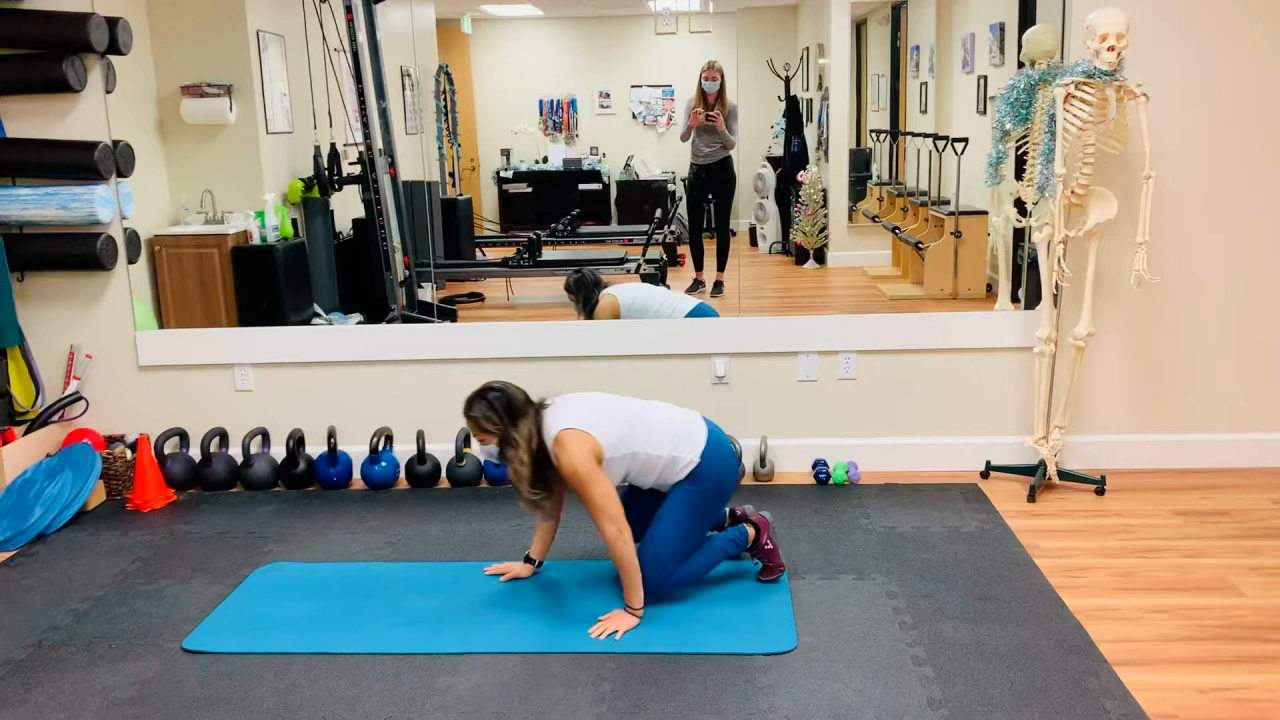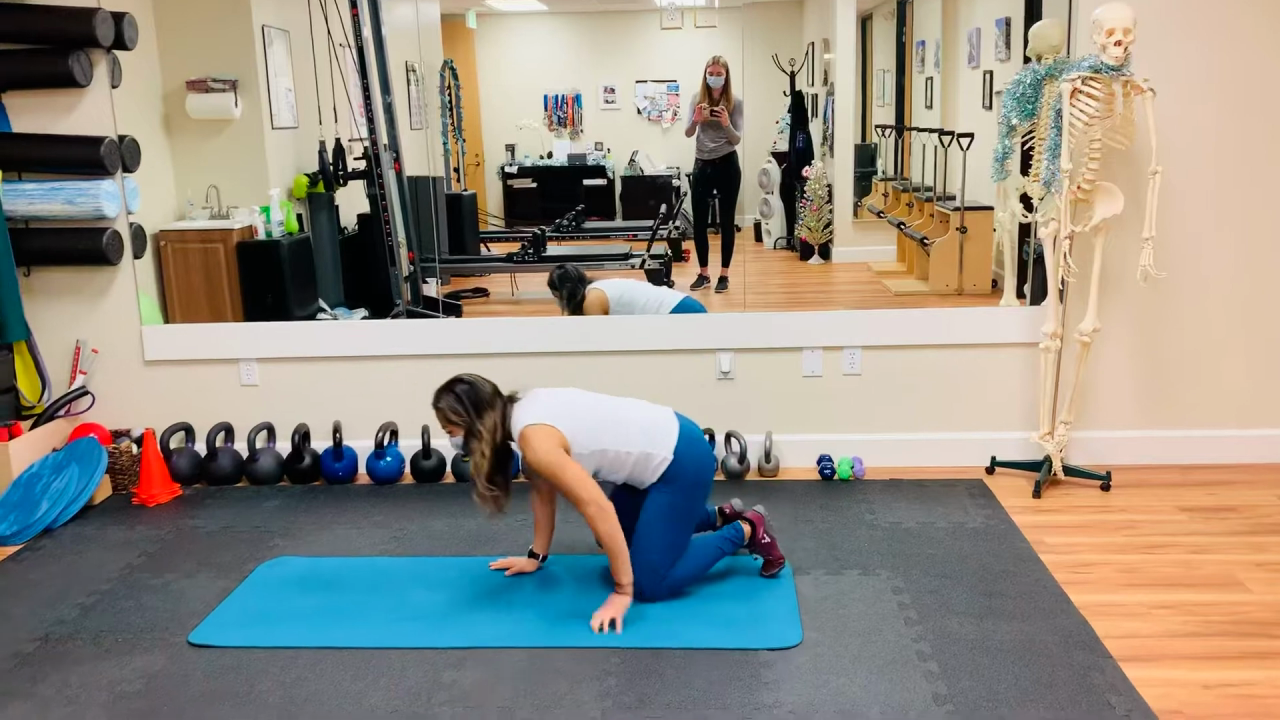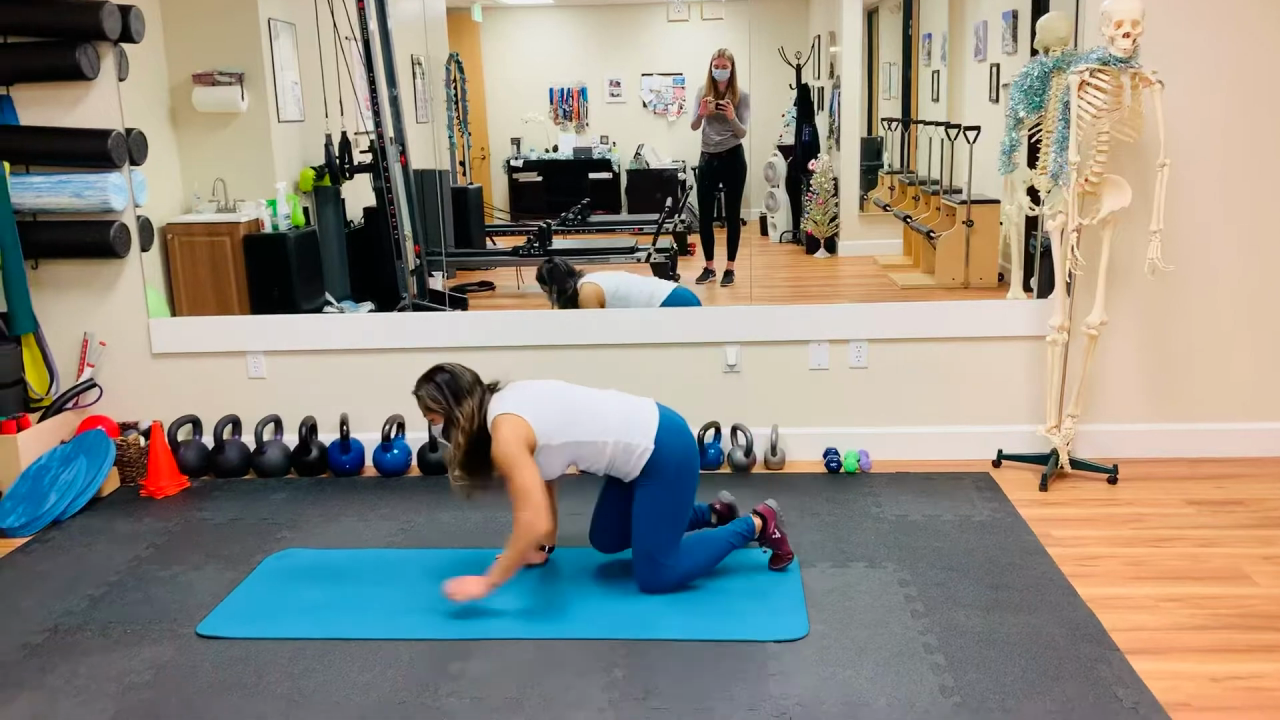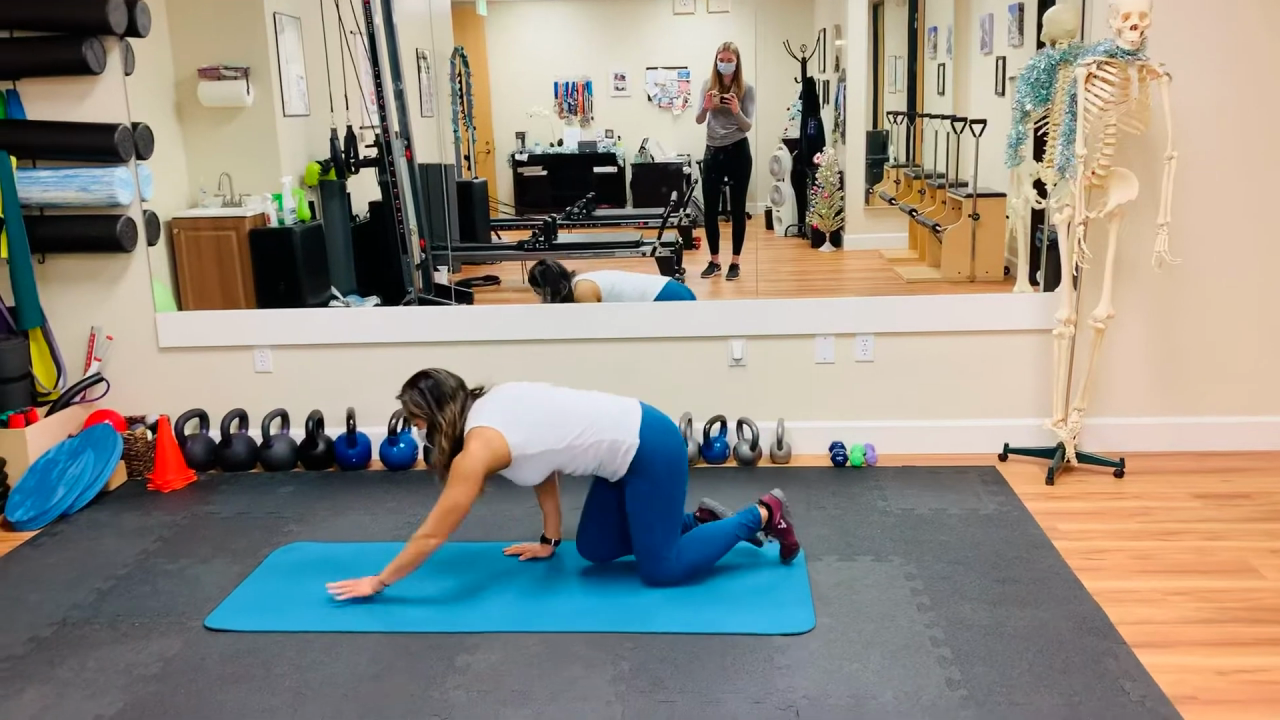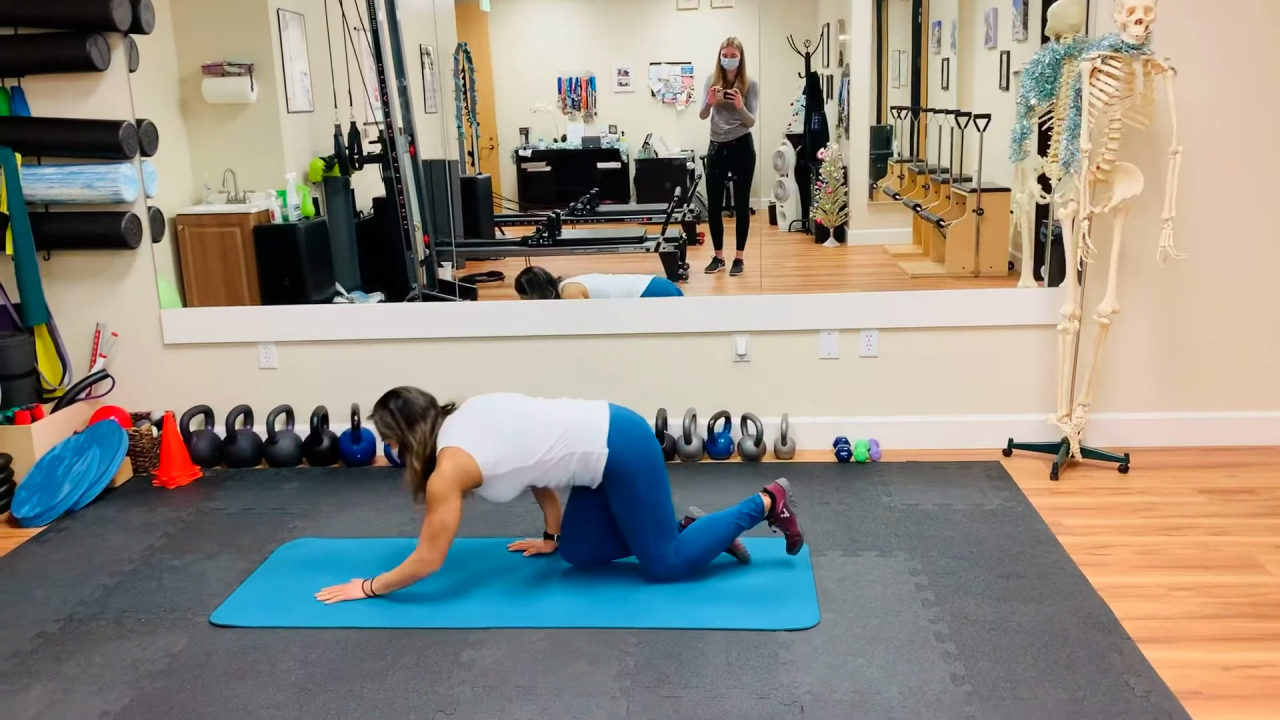
dt=0.2s
person 1, frame 1
left shoulder: (569, 447)
right shoulder: (546, 420)
left elbow: (615, 529)
right elbow: (553, 498)
left wrist: (632, 609)
right wrist: (531, 561)
left hip: (707, 463)
right hip: (683, 448)
left knee: (655, 577)
right knee: (635, 534)
left ankle: (749, 534)
right ankle: (728, 518)
person 1, frame 2
left shoulder: (536, 441)
right shoulder: (521, 412)
left elbow: (600, 510)
right elbow: (544, 491)
left wrist: (622, 593)
right wrist: (536, 556)
left hip: (682, 460)
right hip: (663, 441)
left knee: (651, 583)
right knee: (618, 537)
left ankle: (748, 530)
right ankle: (720, 517)
person 1, frame 3
left shoulder: (504, 434)
right shoulder: (508, 404)
left elbow: (535, 527)
right elbow: (545, 475)
left wrist: (488, 582)
right wrist: (546, 550)
left hip: (665, 452)
right hip: (650, 435)
left knee: (658, 577)
right knee: (606, 540)
left ankle: (757, 524)
right ankle: (713, 513)
person 1, frame 4
left shoulder: (479, 446)
right shoulder: (492, 403)
left elbow: (432, 535)
left wrist: (377, 582)
right wrist: (549, 541)
left hip: (651, 448)
right hip: (633, 431)
left knee: (661, 569)
right knee: (594, 548)
left ankle: (762, 514)
right ankle: (697, 519)
person 1, frame 5
left shoulder: (450, 467)
right shoulder: (467, 414)
left elbow: (428, 559)
left wrist: (366, 586)
right wrist: (552, 537)
left hip: (623, 450)
right hip: (608, 428)
left knee: (665, 563)
right knee: (578, 552)
left ankle: (767, 503)
right ankle: (681, 523)
person 2, frame 1
left shoulder: (730, 107)
right shoulder: (693, 104)
left elbow: (732, 145)
right elbow: (683, 138)
left wrist: (722, 129)
right wrist: (691, 125)
left hip: (722, 170)
right hip: (697, 170)
left knee: (721, 226)
right knee: (694, 226)
left ankle: (719, 279)
right ankle: (699, 278)
person 2, frame 2
left shoulder: (735, 102)
right shoulder: (697, 99)
left elbow: (737, 139)
right elbow: (688, 133)
left wrist: (726, 124)
right wrist: (696, 120)
left hip: (727, 165)
right hip: (702, 165)
left knee: (726, 221)
right knee: (699, 222)
left ankle: (724, 275)
right ankle: (703, 273)
person 2, frame 3
left shoulder: (741, 95)
right shoulder: (703, 92)
left elbow: (743, 133)
right elbow: (694, 127)
left wrist: (732, 117)
right wrist: (701, 114)
left hip: (732, 158)
right hip: (708, 158)
left knee: (732, 215)
right knee: (705, 215)
left ankle: (729, 268)
right ankle: (709, 267)
person 2, frame 4
left shoulder: (746, 89)
right shoulder: (708, 85)
left elbow: (748, 126)
right elbow: (699, 120)
left wrist: (736, 111)
right wrist: (706, 107)
left hip: (738, 152)
right hip: (713, 152)
left knee: (737, 208)
right knee: (710, 209)
left ankle: (735, 262)
right ankle: (714, 261)
person 2, frame 5
left shoulder: (750, 84)
right shoulder: (712, 80)
left elbow: (752, 122)
right elbow: (702, 115)
left wrist: (740, 106)
right wrist: (709, 102)
left hip: (741, 147)
right hip: (717, 147)
left knee: (741, 204)
right knee: (714, 204)
left ankle: (739, 257)
right ankle: (718, 256)
